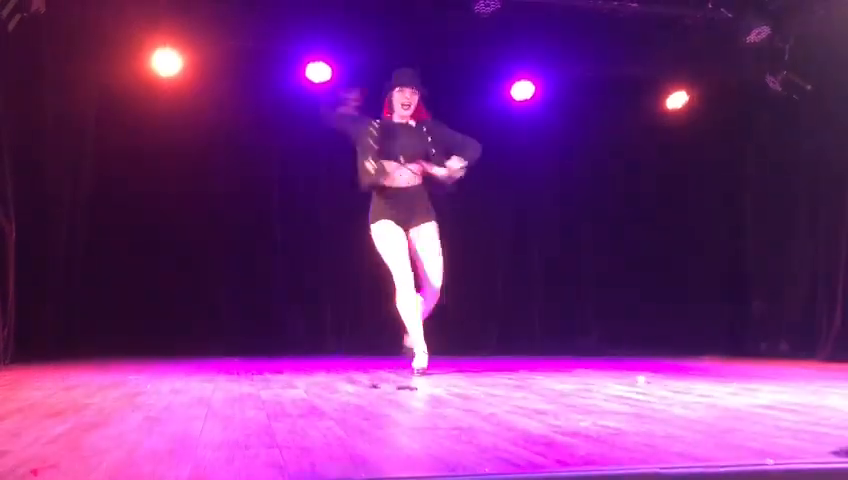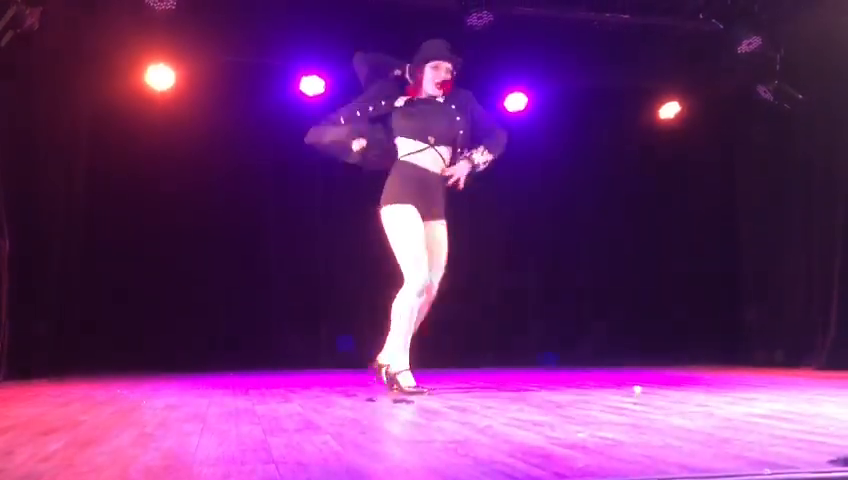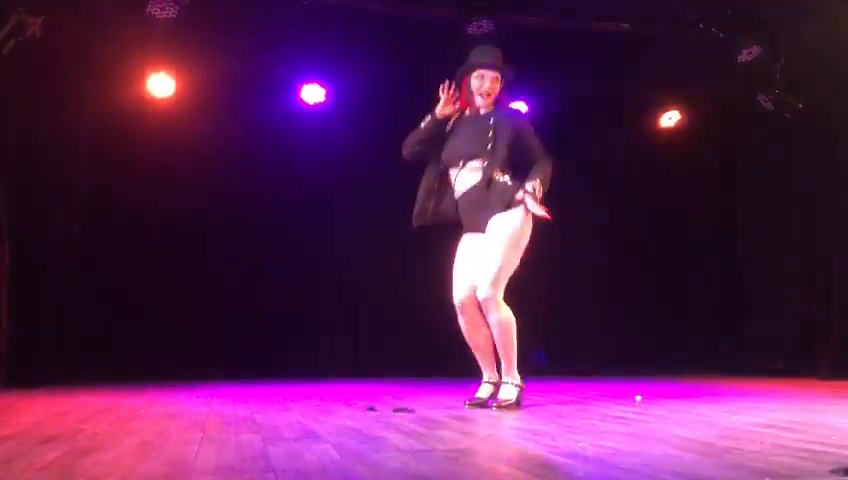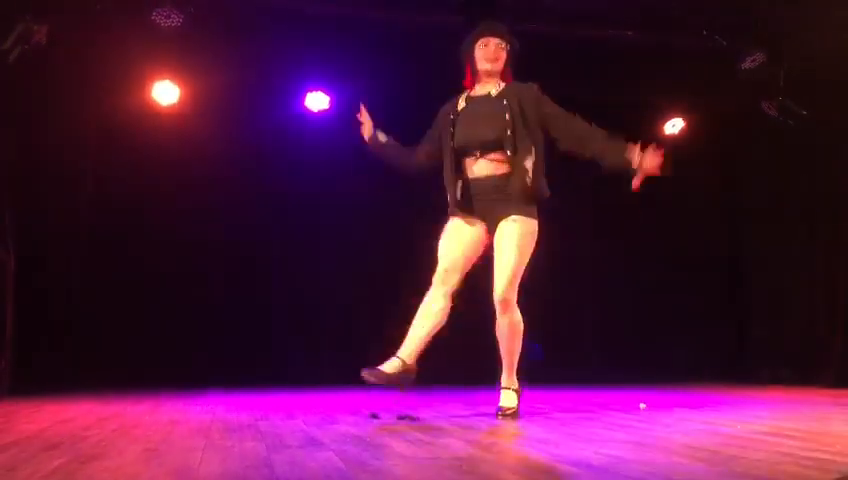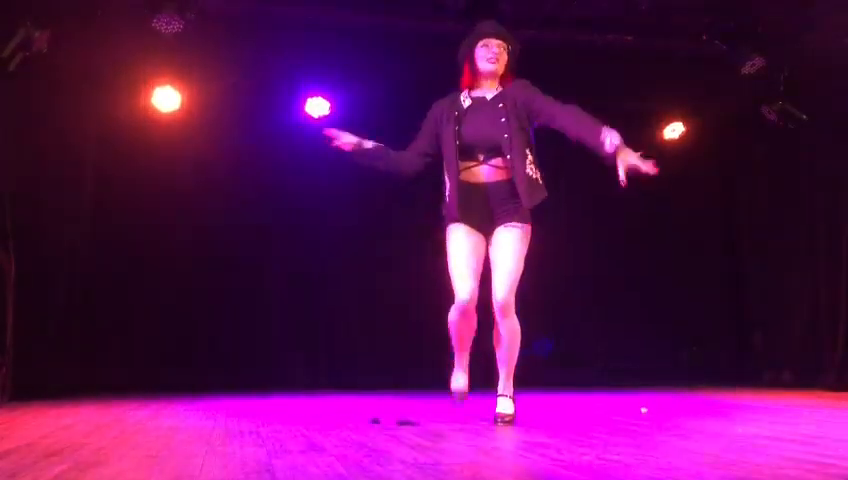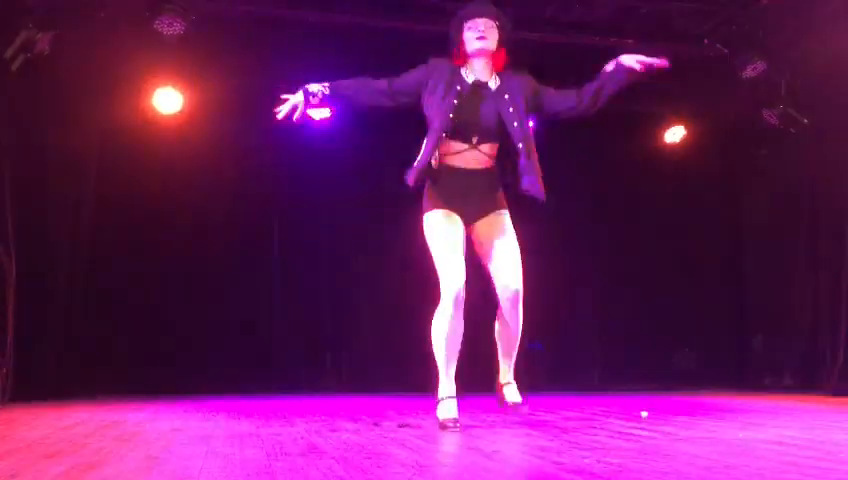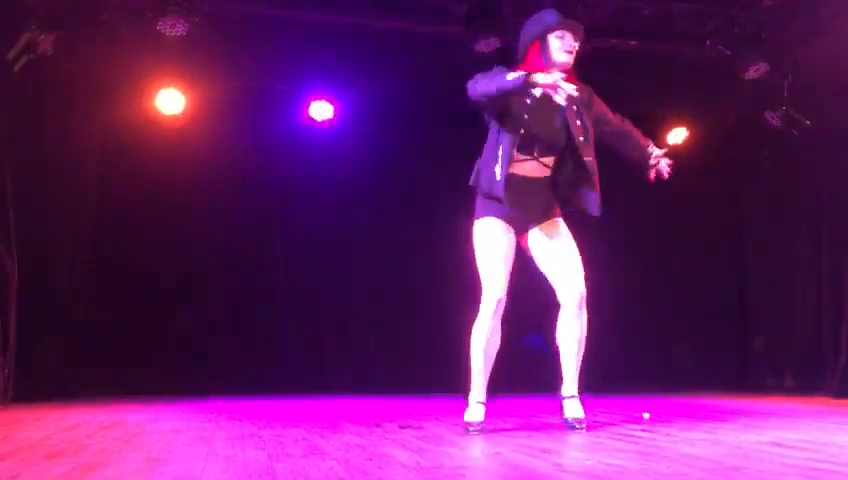
dt=0.7s
person 1, frame 1
left shoulder: (428, 128)
right shoulder: (373, 127)
left elbow: (472, 148)
right elbow: (340, 118)
left wrist: (450, 168)
right wrist: (347, 105)
left hip: (421, 210)
right hip: (386, 211)
left knee: (434, 283)
right knee: (403, 279)
left ankle: (413, 335)
right ankle: (420, 351)
person 1, frame 2
left shoulder: (460, 104)
right shoulder: (397, 98)
left elbow: (496, 138)
right elbow: (363, 62)
left wrist: (471, 161)
right wrist: (402, 74)
left hip: (434, 201)
right hip: (402, 194)
left knee: (429, 289)
right knee: (417, 280)
left ankle: (385, 357)
right ankle: (397, 365)
person 1, frame 3
left shoulder: (509, 118)
right shoulder: (452, 126)
left elbow: (541, 161)
right elbow: (410, 152)
left wrist: (531, 192)
right wrist: (437, 117)
left hip: (506, 212)
right hip: (472, 225)
left knee: (487, 293)
right knee: (463, 301)
left ankle: (511, 379)
right ankle: (490, 378)
person 1, frame 4
left shoulder: (524, 97)
right shoulder: (452, 110)
left elbow: (575, 133)
right elbow: (421, 158)
left wrist: (629, 158)
right wrist: (376, 139)
left hip: (515, 205)
right hip: (469, 208)
left knee: (503, 295)
right knee: (443, 278)
left ankle: (510, 386)
right ankle: (403, 361)
person 1, frame 5
left shoulder: (519, 96)
right shoulder: (446, 109)
left elbow: (567, 118)
right elbow: (410, 161)
left wrist: (616, 148)
right wrist: (362, 147)
left hip: (509, 209)
right hip: (465, 212)
left knee: (503, 302)
right knee: (465, 299)
left ankle: (505, 391)
right ankle: (461, 364)
person 1, frame 6
left shoulder: (518, 85)
right shoulder: (439, 74)
left elbow: (576, 104)
right elbow: (381, 91)
left wrist: (619, 68)
right wrist: (314, 93)
left hip: (489, 201)
right hip: (444, 196)
left knee: (511, 292)
right knee: (454, 291)
left ankle: (506, 378)
right ankle: (447, 396)
person 1, frame 7
left shoulder: (580, 98)
right shoulder: (507, 83)
left elbow: (618, 130)
right elbow: (477, 88)
left wrist: (652, 156)
right wrist: (533, 80)
left hip: (544, 211)
right hip: (498, 206)
left knee: (575, 293)
right knee: (495, 298)
left ankle: (570, 394)
right ankle: (477, 400)
